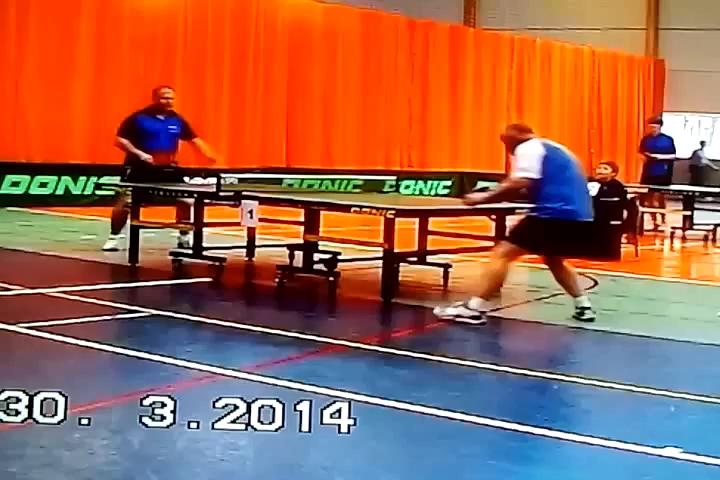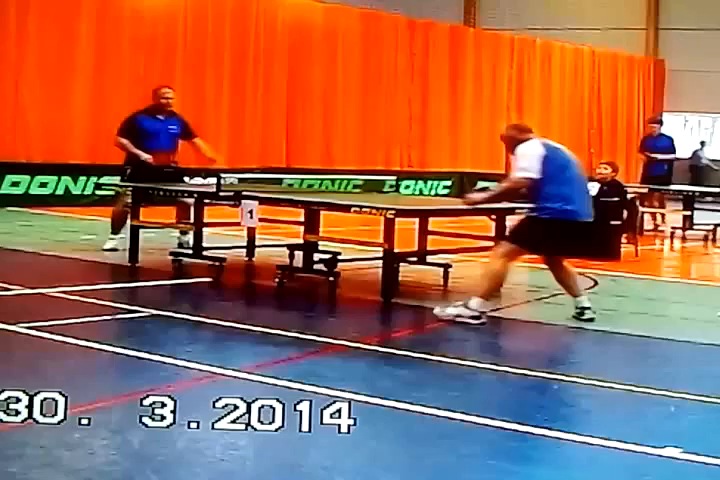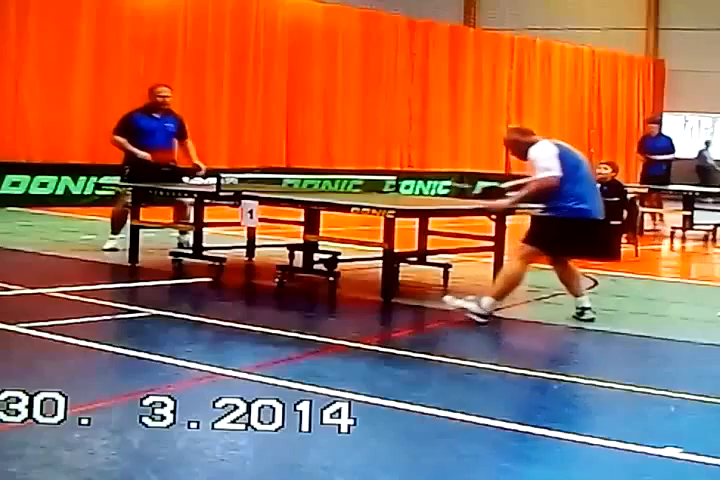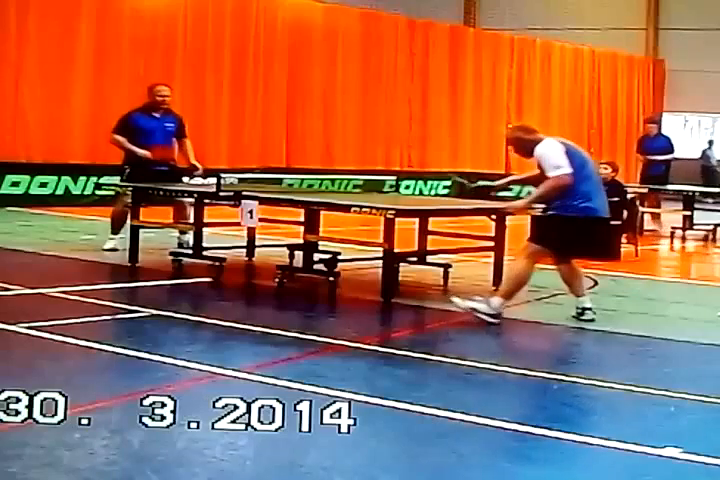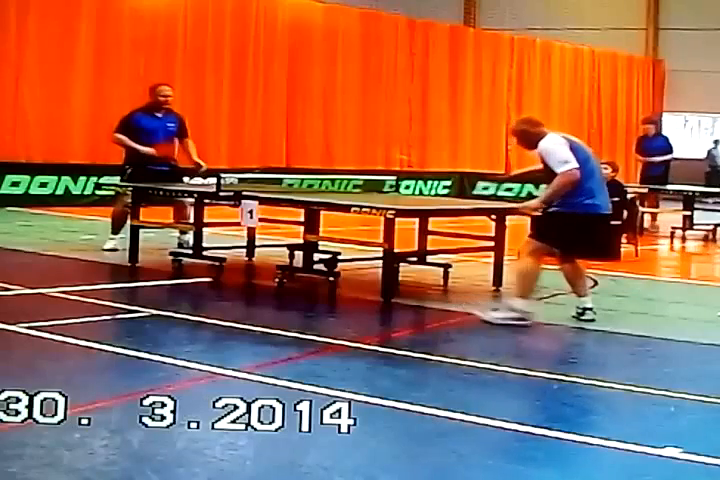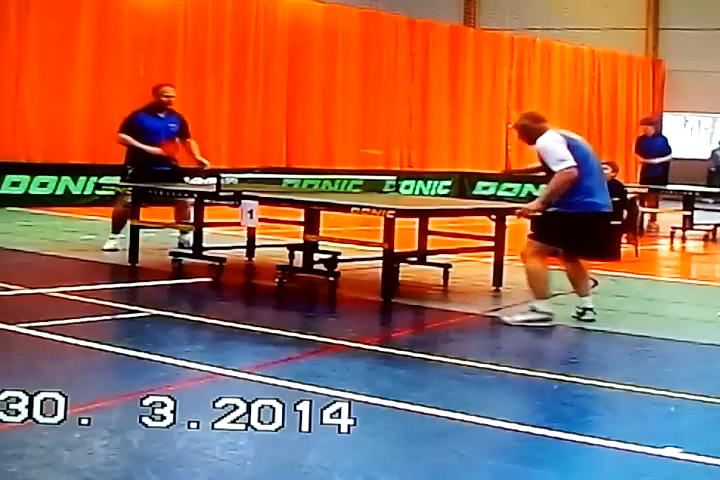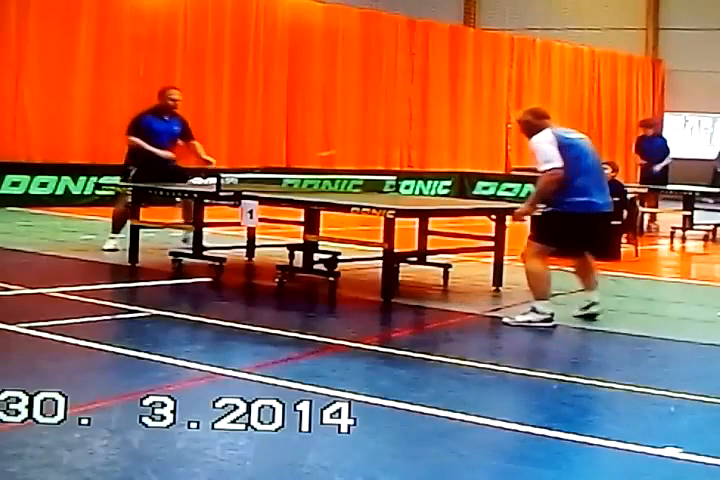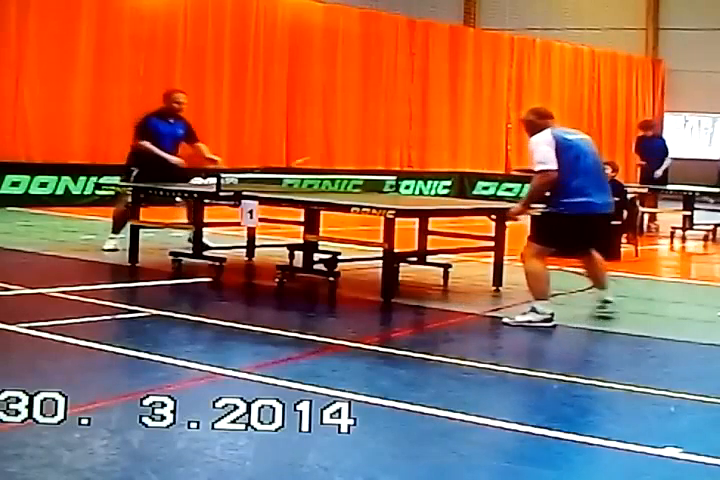
dt=0.1s
person 1, frame 1
left shoulder: (528, 147)
right shoulder: (557, 150)
left elbow: (521, 183)
left wrist: (484, 197)
left hip: (554, 215)
right hip: (579, 217)
left knee: (502, 254)
right knee: (554, 260)
left ankle: (474, 309)
right ankle: (583, 306)
person 1, frame 2
left shoulder: (528, 147)
right shoulder: (556, 150)
left elbow: (521, 183)
left wrist: (484, 197)
left hip: (554, 215)
right hip: (579, 217)
left knee: (502, 254)
right knee: (554, 259)
left ankle: (474, 309)
right ankle: (583, 306)
person 1, frame 3
left shoulder: (539, 149)
right shoulder: (558, 149)
left elbow: (549, 182)
left wrist: (510, 201)
left hip: (568, 213)
right hip: (589, 215)
left knee: (521, 257)
right knee: (558, 258)
left ankle: (484, 306)
right ankle: (584, 306)
person 1, frame 4
left shoulder: (546, 146)
right shoulder: (559, 146)
left elbow: (562, 180)
left wrist: (527, 202)
right wrist: (512, 179)
left hip: (574, 212)
right hip: (593, 213)
left knee: (528, 255)
right knee: (562, 258)
left ankle: (493, 306)
right ankle: (585, 306)
person 1, frame 5
left shoulder: (548, 143)
right shoulder: (562, 139)
left elbow: (571, 175)
left wrist: (540, 201)
left hip: (575, 209)
right hip: (597, 209)
left knee: (529, 252)
right knee: (567, 257)
left ankle: (519, 309)
right ankle: (585, 306)
person 1, frame 6
left shoulder: (546, 141)
right shoulder: (567, 137)
left elbow: (567, 174)
left wrist: (540, 202)
left hip: (573, 209)
right hip: (597, 208)
left knee: (533, 253)
right knee: (569, 255)
left ankle: (542, 311)
right ankle: (586, 305)
person 1, frame 7
left shoulder: (543, 138)
right shoulder: (575, 135)
left elbow: (554, 174)
left wrist: (530, 205)
left hip: (572, 207)
right hip: (600, 206)
left knee: (533, 254)
right knee: (580, 253)
left ankle: (542, 311)
right ankle: (591, 301)
person 1, frame 8
left shoulder: (542, 138)
right shoulder: (580, 136)
left elbow: (548, 176)
left wrist: (524, 205)
left hip: (571, 208)
right hip: (601, 206)
left knee: (533, 254)
right knee: (587, 251)
left ankle: (542, 311)
right ankle: (604, 300)
person 2, frame 1
left shoulder: (178, 120)
right shoulder: (137, 118)
left elbow: (194, 139)
right elbow: (120, 140)
left wrist: (209, 154)
right wrist: (139, 153)
left hip: (168, 170)
right hip: (140, 169)
left knee: (185, 202)
right knee: (124, 202)
left ankle: (185, 238)
right ankle: (113, 238)
person 2, frame 2
left shoulder: (178, 120)
right shoulder: (137, 118)
left elbow: (194, 139)
right elbow: (120, 140)
left wrist: (209, 154)
right wrist: (139, 153)
left hip: (168, 170)
right hip: (139, 169)
left knee: (185, 202)
right knee: (124, 202)
left ankle: (185, 238)
right ankle: (113, 238)
person 2, frame 3
left shoulder: (175, 119)
right shoulder: (134, 117)
left elbow: (185, 141)
right elbow: (116, 138)
left wrist: (195, 160)
right wrist: (136, 152)
left hip: (167, 169)
right hip: (138, 169)
left knee: (182, 202)
right knee: (124, 202)
left ankle: (184, 238)
right ankle: (113, 238)
person 2, frame 4
left shoulder: (175, 118)
right shoulder: (134, 116)
left elbow: (183, 141)
right elbow: (115, 137)
left wrist: (192, 160)
right wrist: (135, 150)
left hip: (167, 168)
right hip: (138, 168)
left knee: (181, 201)
right knee: (124, 202)
left ankle: (184, 238)
right ankle: (113, 238)
person 2, frame 5
left shoulder: (175, 118)
right shoulder: (136, 116)
left elbow: (185, 140)
right elbow: (117, 137)
left wrist: (194, 158)
right wrist: (139, 148)
left hip: (167, 168)
right hip: (139, 168)
left knee: (182, 201)
right knee: (124, 202)
left ankle: (184, 238)
right ankle: (113, 238)
person 2, frame 6
left shoulder: (177, 118)
right shoulder: (139, 116)
left elbow: (187, 140)
right elbow: (121, 137)
left wrist: (197, 157)
right wrist: (144, 148)
left hip: (168, 168)
right hip: (140, 168)
left knee: (183, 201)
right knee: (125, 202)
left ankle: (185, 238)
right ankle: (113, 238)
person 2, frame 7
left shoulder: (179, 121)
right shoulder: (144, 118)
left elbow: (191, 141)
right elbow: (131, 140)
left wrist: (203, 156)
right wrist: (157, 152)
left hip: (168, 168)
right hip: (141, 168)
left knee: (191, 198)
right knee: (126, 202)
right ankle: (113, 238)
person 2, frame 8
left shoulder: (183, 124)
right shoulder: (150, 120)
left elbow: (196, 143)
right elbow: (141, 144)
left wrist: (209, 156)
right wrist: (167, 157)
left hip: (168, 169)
right hip: (142, 168)
right knee: (127, 202)
right ankle: (113, 238)
